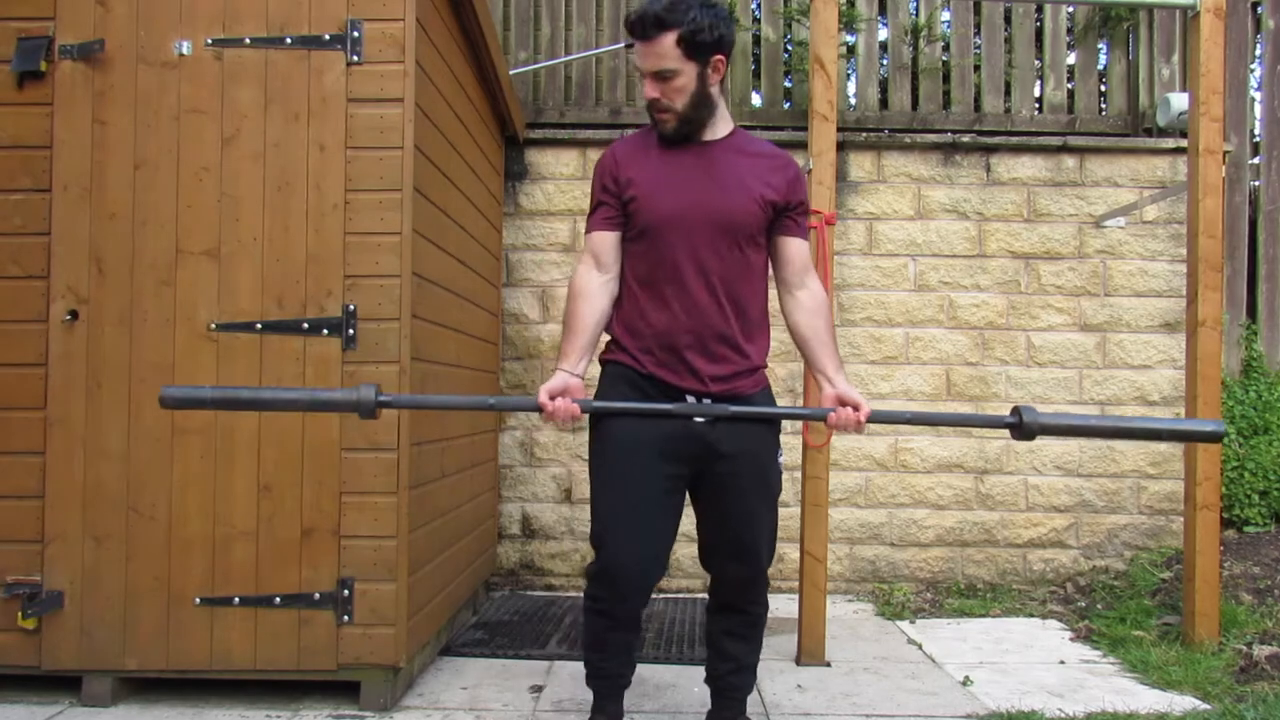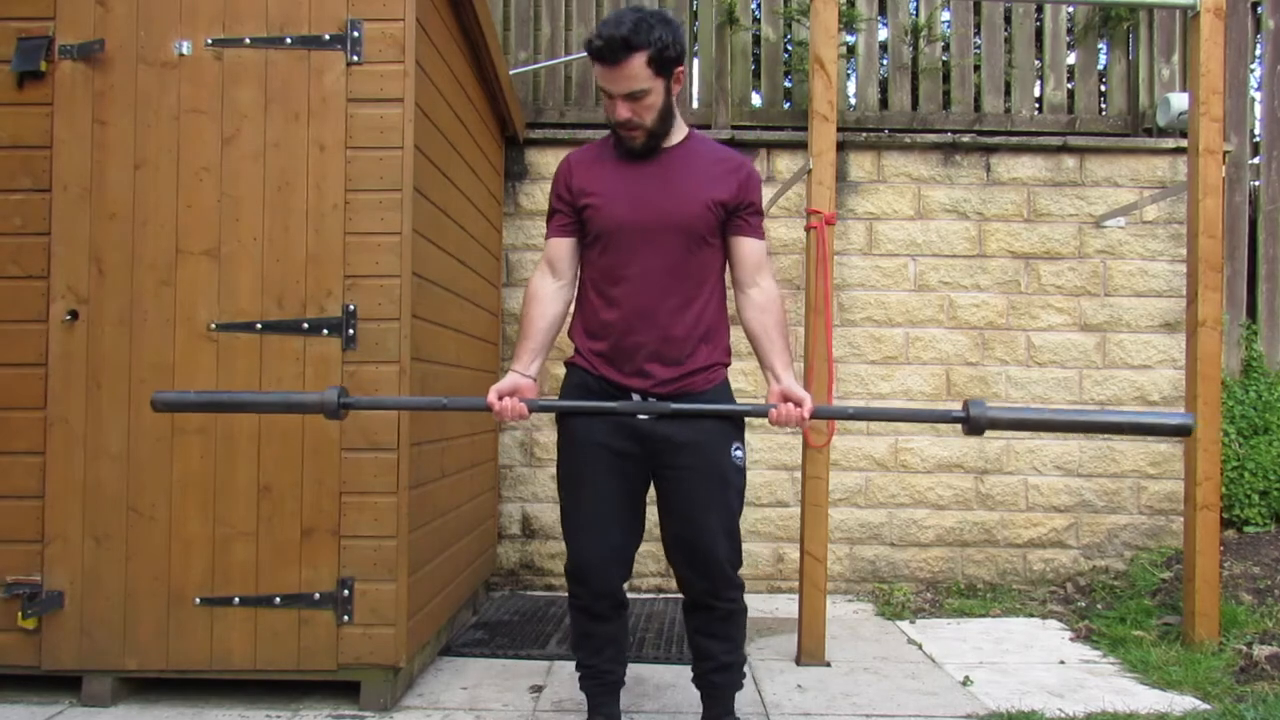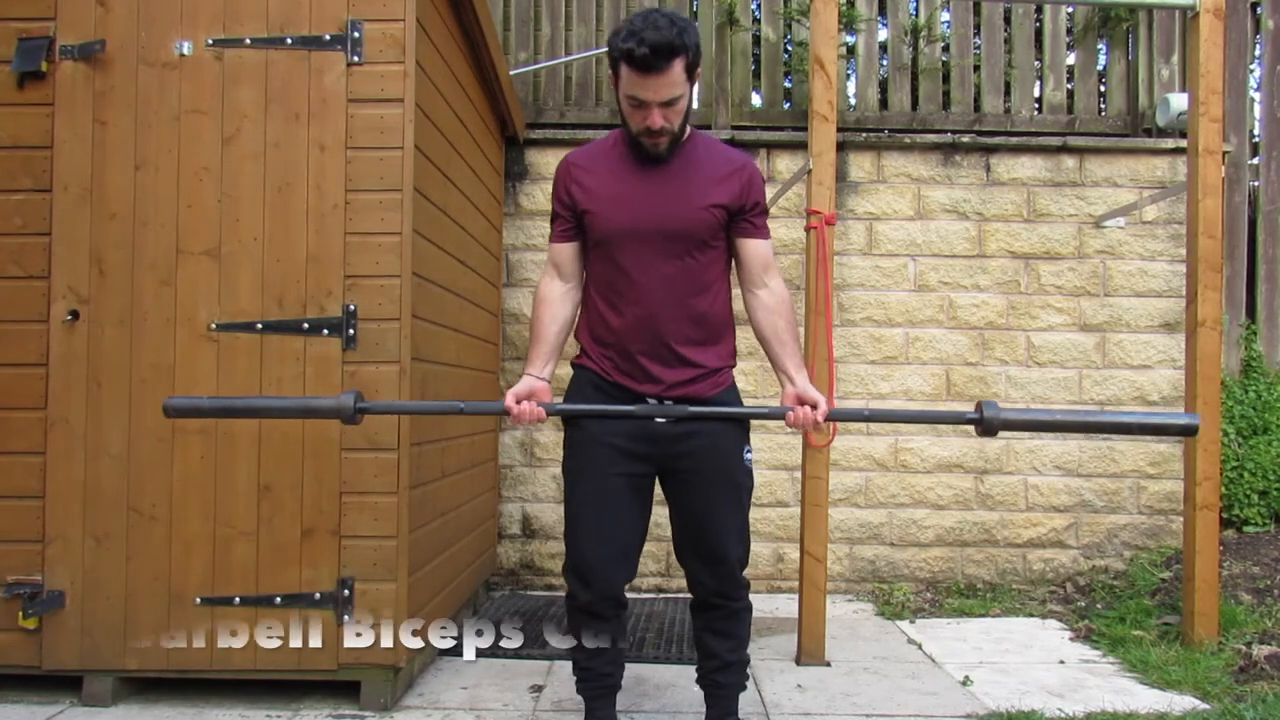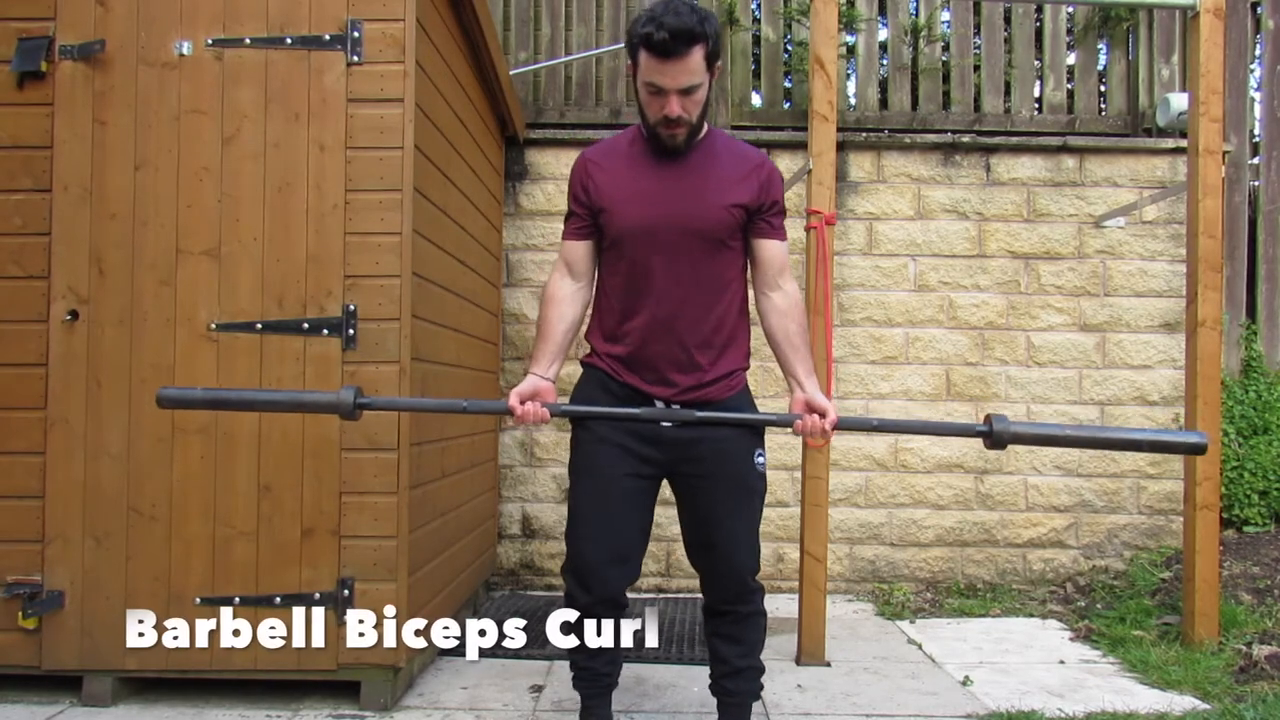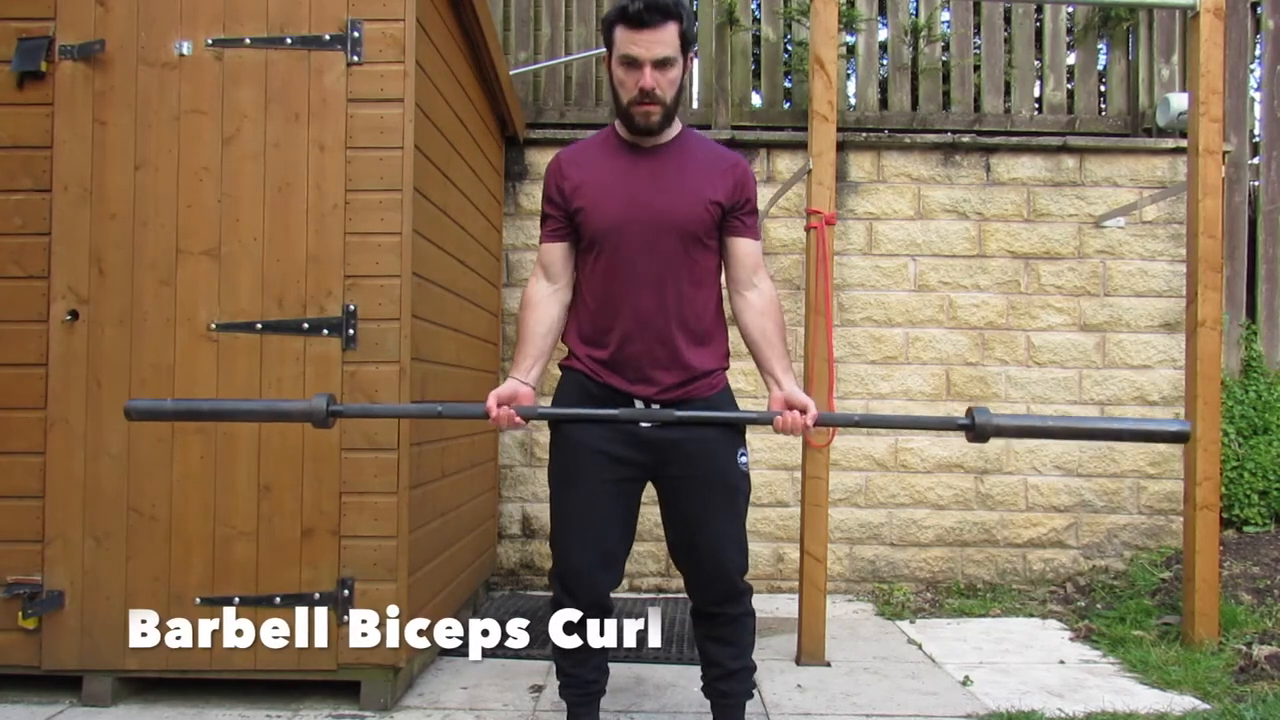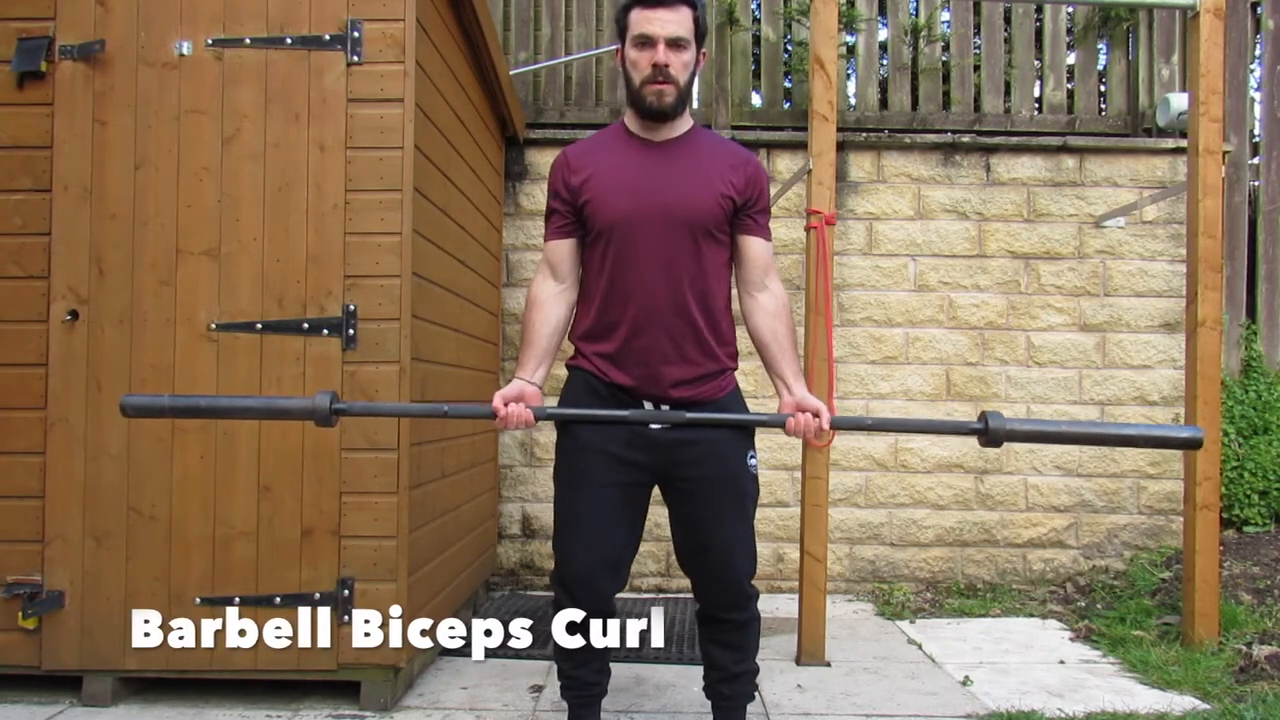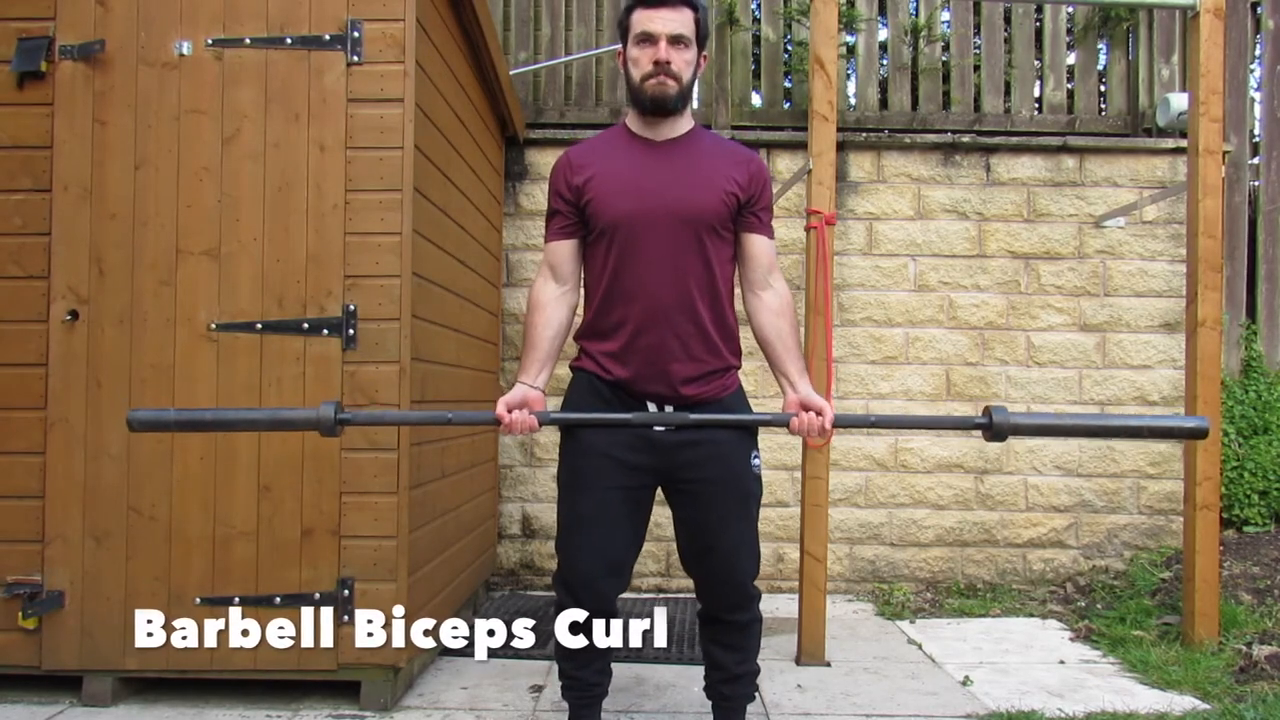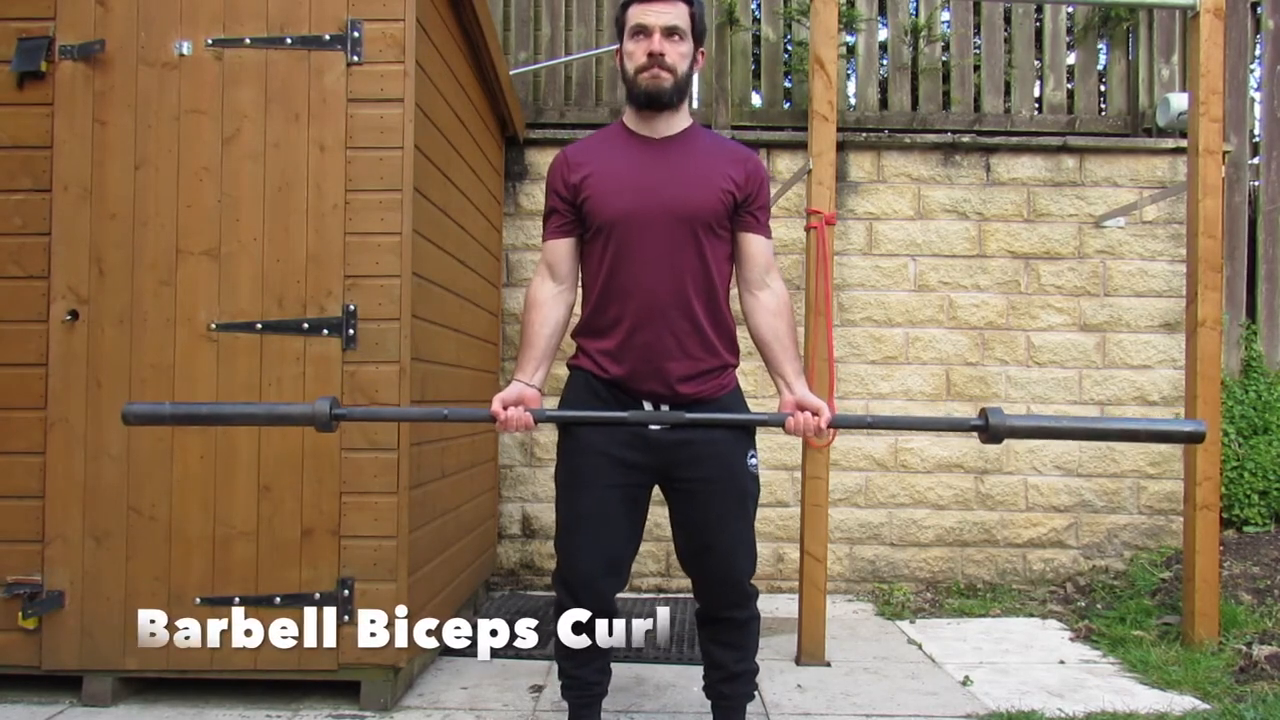
dt=0.5s
person 1, frame 1
left shoulder: (777, 171)
right shoulder: (622, 161)
left elbow: (800, 285)
right elbow: (598, 270)
left wrist: (832, 379)
right wrist: (570, 369)
left hip: (741, 406)
right hip: (634, 401)
left knee: (743, 575)
right knee: (621, 573)
person 1, frame 2
left shoulder: (731, 172)
right shoulder: (578, 170)
left elbow: (755, 283)
right elbow: (555, 276)
left wrist: (781, 375)
right wrist: (523, 369)
left hip: (700, 404)
right hip: (596, 402)
left knee: (712, 573)
right knee: (594, 573)
person 1, frame 3
left shoulder: (736, 173)
right shoulder: (579, 171)
left elbow: (762, 283)
right elbow: (561, 279)
left wrist: (795, 378)
right wrist: (537, 372)
left hip: (708, 407)
right hip: (603, 404)
left knee: (721, 575)
right knee: (594, 577)
person 1, frame 4
left shoulder: (753, 172)
right shoulder: (595, 168)
left elbow: (776, 287)
right elbow: (572, 278)
left wrist: (805, 384)
right wrist: (541, 373)
left hip: (720, 408)
right hip: (612, 405)
left knee: (733, 583)
right knee: (594, 578)
person 1, frame 5
left shoulder: (727, 171)
right shoulder: (569, 169)
left elbow: (750, 285)
right elbow: (550, 283)
left wrist: (782, 382)
right wrist: (522, 378)
left hip: (701, 408)
right hip: (591, 409)
left knee: (721, 582)
right knee: (581, 583)
person 1, frame 6
left shoulder: (738, 169)
right shoulder: (578, 165)
left elbow: (761, 287)
right elbow: (556, 280)
left wrist: (793, 387)
right wrist: (527, 378)
left hip: (710, 410)
right hip: (599, 407)
left knee: (728, 588)
right knee: (583, 585)
person 1, frame 7
left shoulder: (741, 168)
right shoulder: (579, 166)
left elbow: (764, 285)
right elbow: (557, 282)
left wrist: (798, 385)
right wrist: (530, 383)
left hip: (714, 411)
right hip: (602, 409)
left knee: (731, 588)
right knee: (585, 585)
person 1, frame 8
left shoulder: (739, 167)
right shoulder: (577, 164)
left elbow: (761, 284)
right elbow: (554, 281)
left wrist: (794, 385)
right wrist: (526, 380)
left hip: (711, 410)
right hip: (599, 408)
left knee: (728, 587)
right knee: (584, 585)
